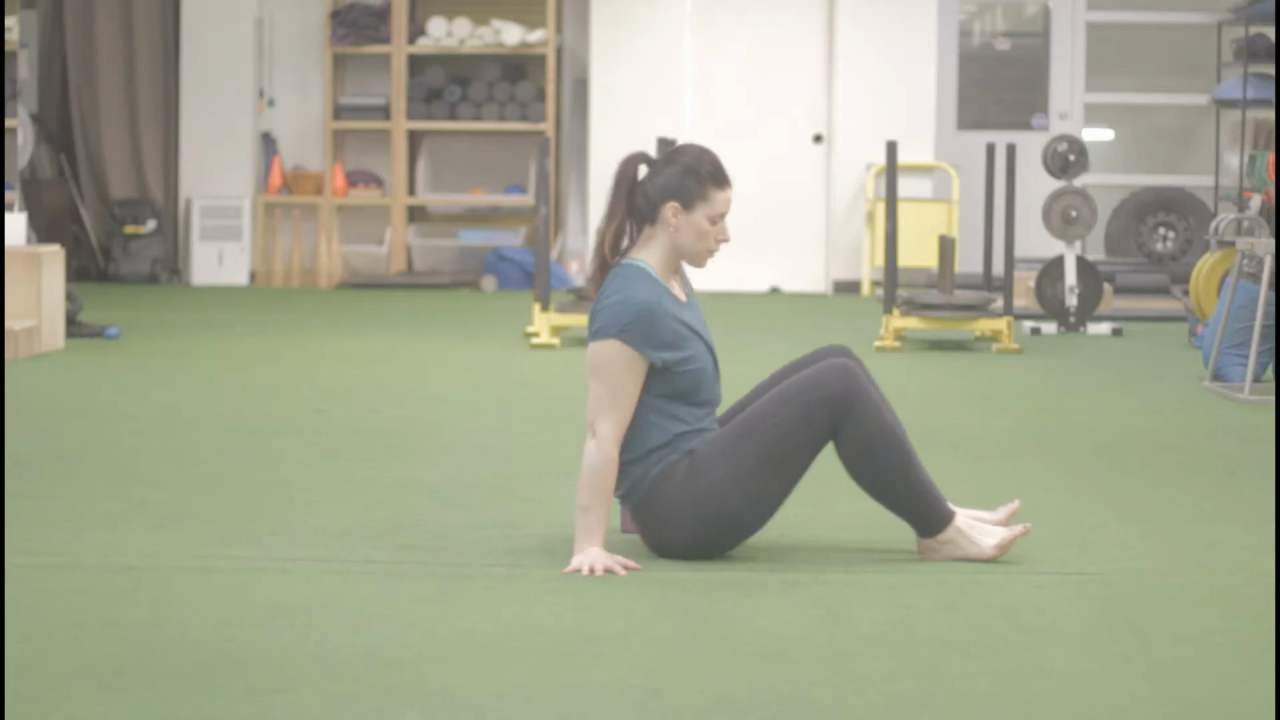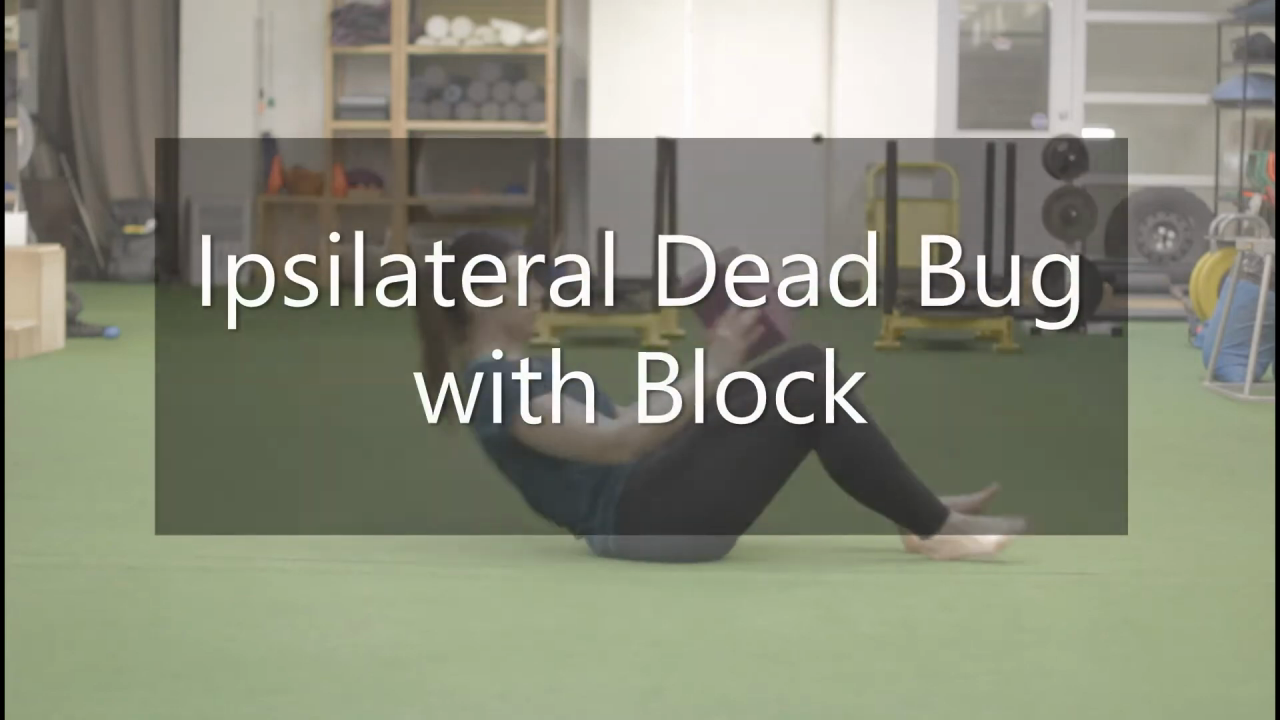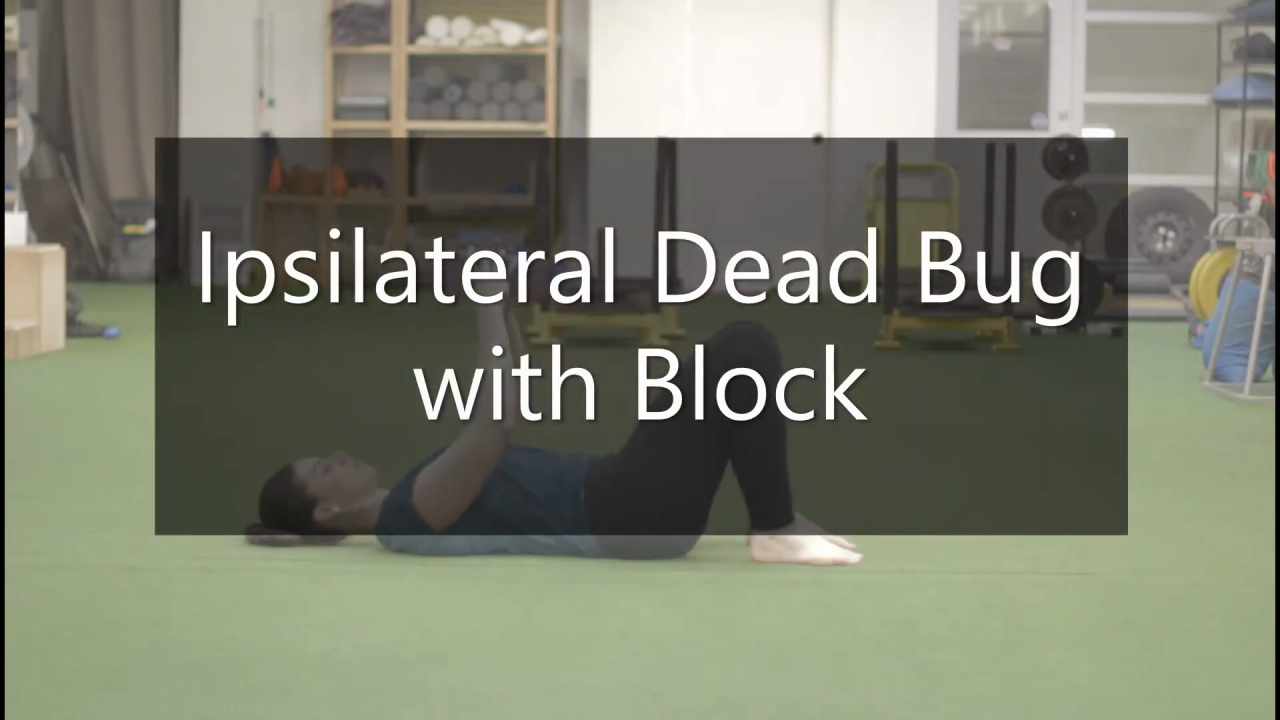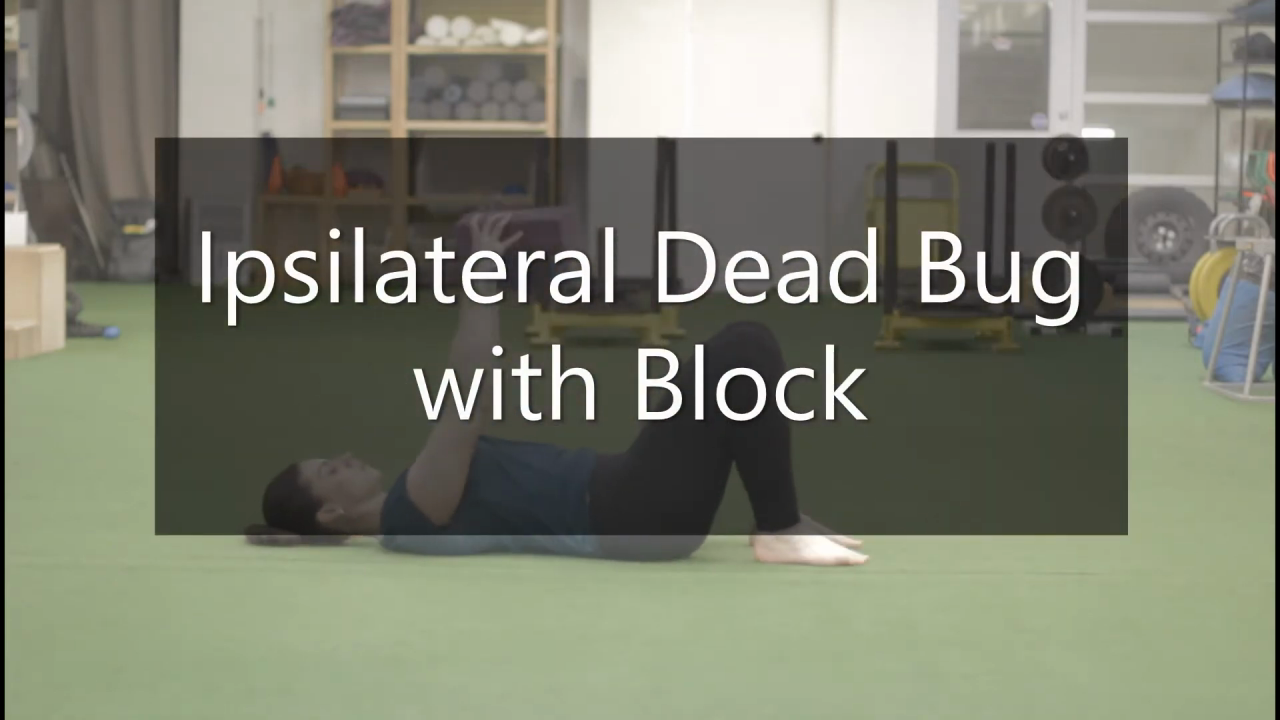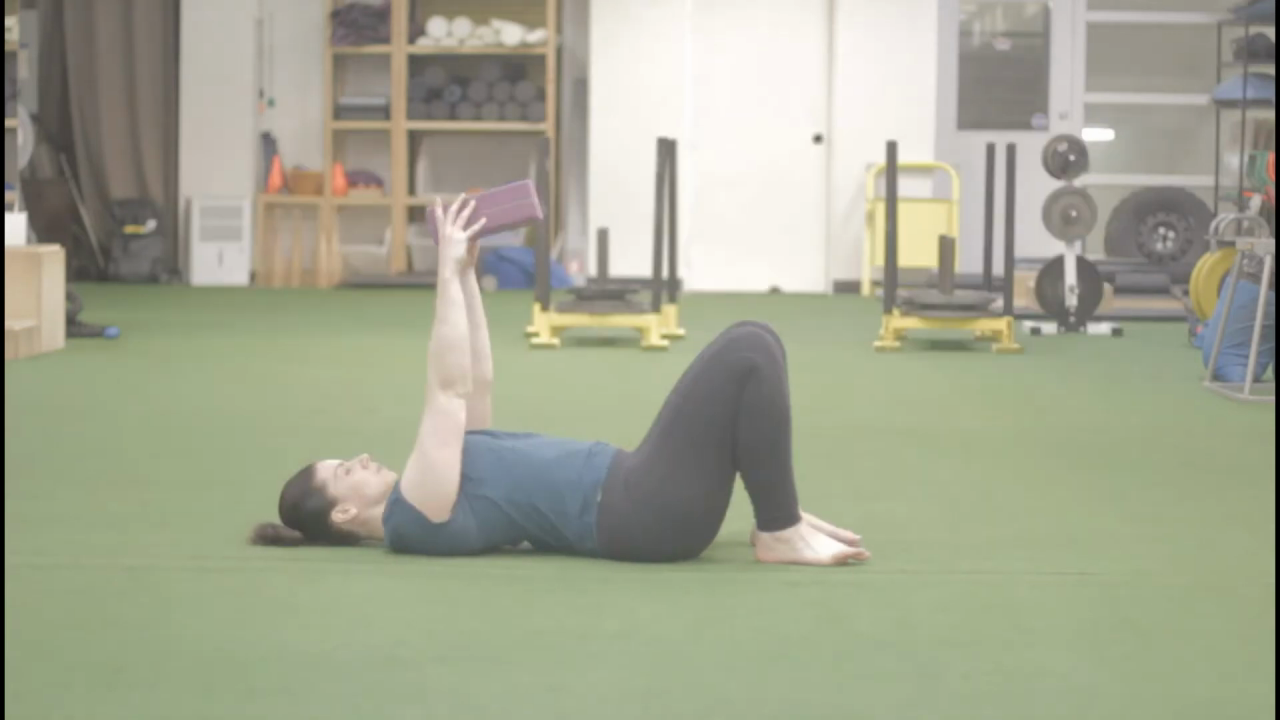
dt=1s
person 1, frame 1
left shoulder: (666, 278)
right shoulder: (632, 303)
right elbow: (602, 434)
right wrist: (589, 546)
left hip: (699, 472)
right hip: (678, 508)
left knee: (835, 363)
right knee: (839, 384)
left ankle: (939, 514)
right ankle: (940, 534)
person 1, frame 2
left shoulder: (519, 373)
right shoulder: (499, 389)
left elbow: (621, 420)
right elbow: (619, 443)
left wrist: (711, 363)
right wrist: (716, 366)
left hip: (658, 493)
right hip: (651, 526)
left knee: (803, 367)
right knee: (807, 393)
left ankle: (925, 515)
right ankle: (933, 529)
person 1, frame 3
left shoulder: (422, 496)
right shoulder: (410, 518)
left elbow: (505, 408)
right elbow: (495, 424)
left wrist: (503, 304)
right wrist: (487, 311)
left hip: (622, 500)
right hip: (632, 519)
left knee: (745, 344)
right knee: (744, 356)
left ankle: (777, 519)
right ankle: (776, 531)
person 1, frame 4
left shoulder: (421, 494)
right shoulder: (410, 520)
left elbow: (478, 392)
left wrist: (488, 279)
left hip: (626, 496)
right hip: (638, 518)
left knee: (746, 342)
right knee: (744, 355)
left ankle: (783, 520)
right ankle: (780, 531)
person 1, frame 5
left shoulder: (428, 499)
right shoulder: (414, 519)
left elbow: (476, 383)
right elbow: (448, 391)
left wrist: (466, 271)
right wrist: (447, 270)
left hip: (633, 496)
right hip: (644, 517)
left knee: (749, 342)
right knee: (748, 351)
left ankle: (780, 514)
right ankle: (780, 533)
